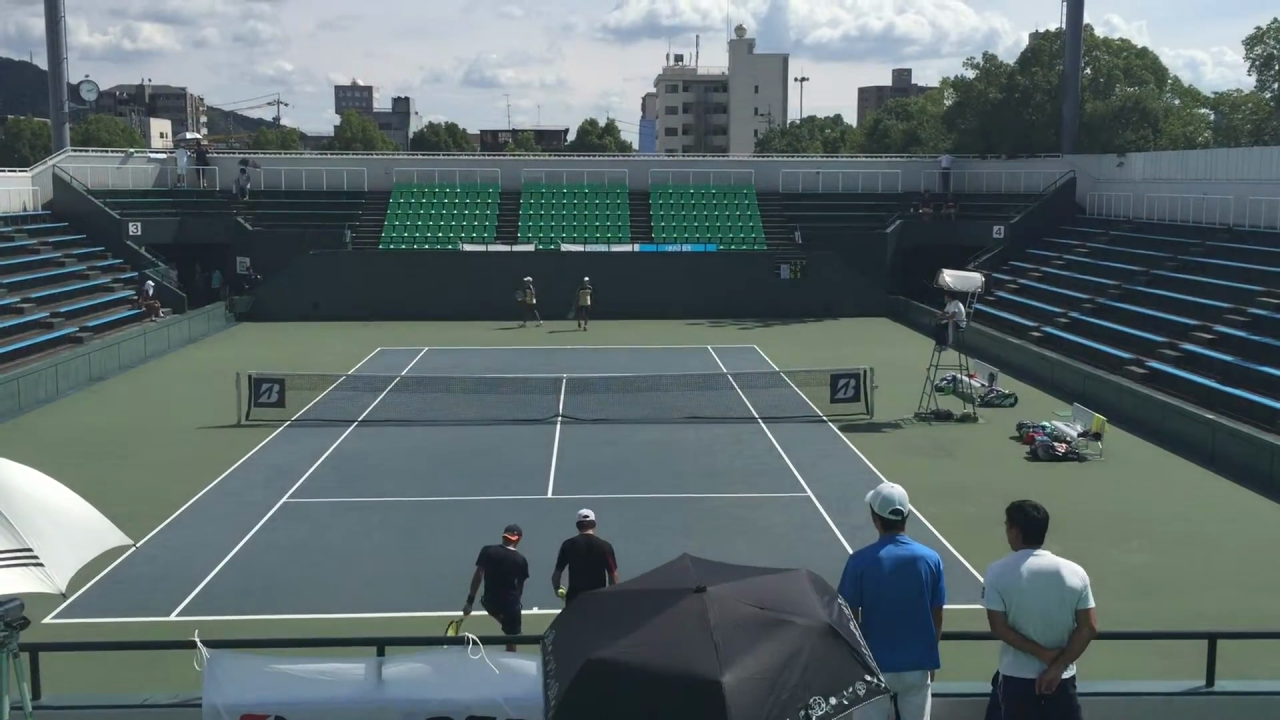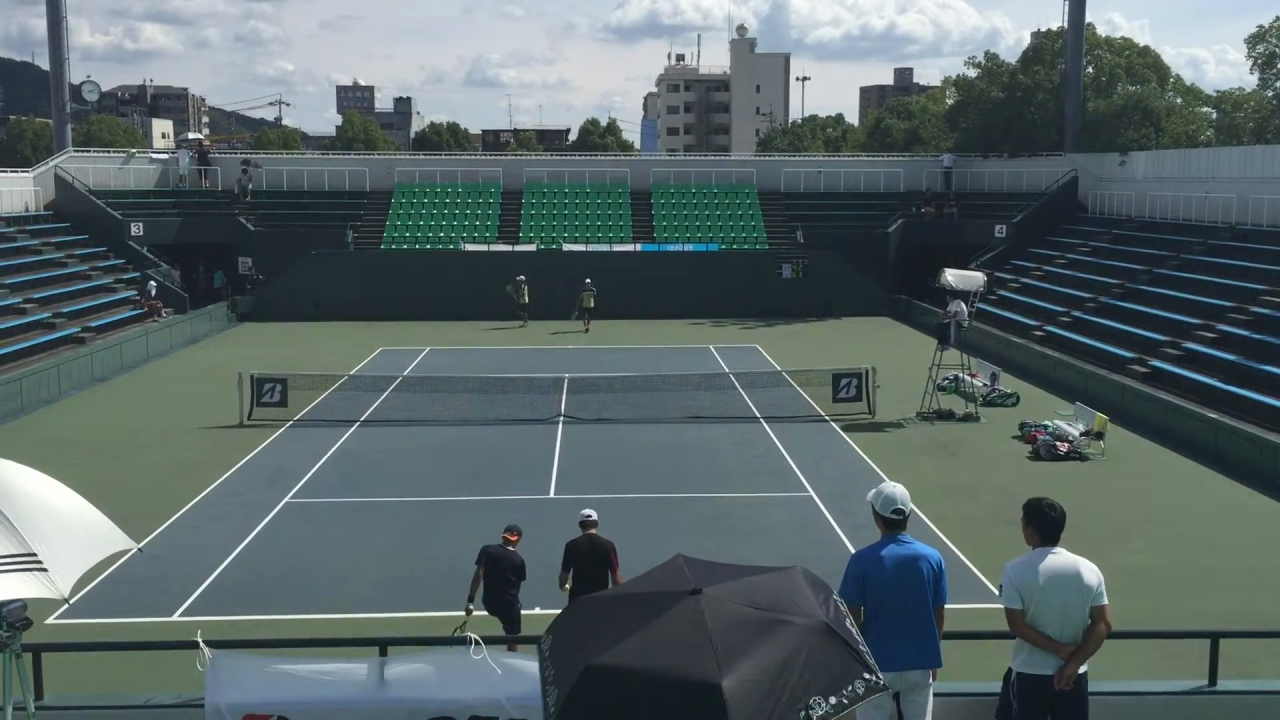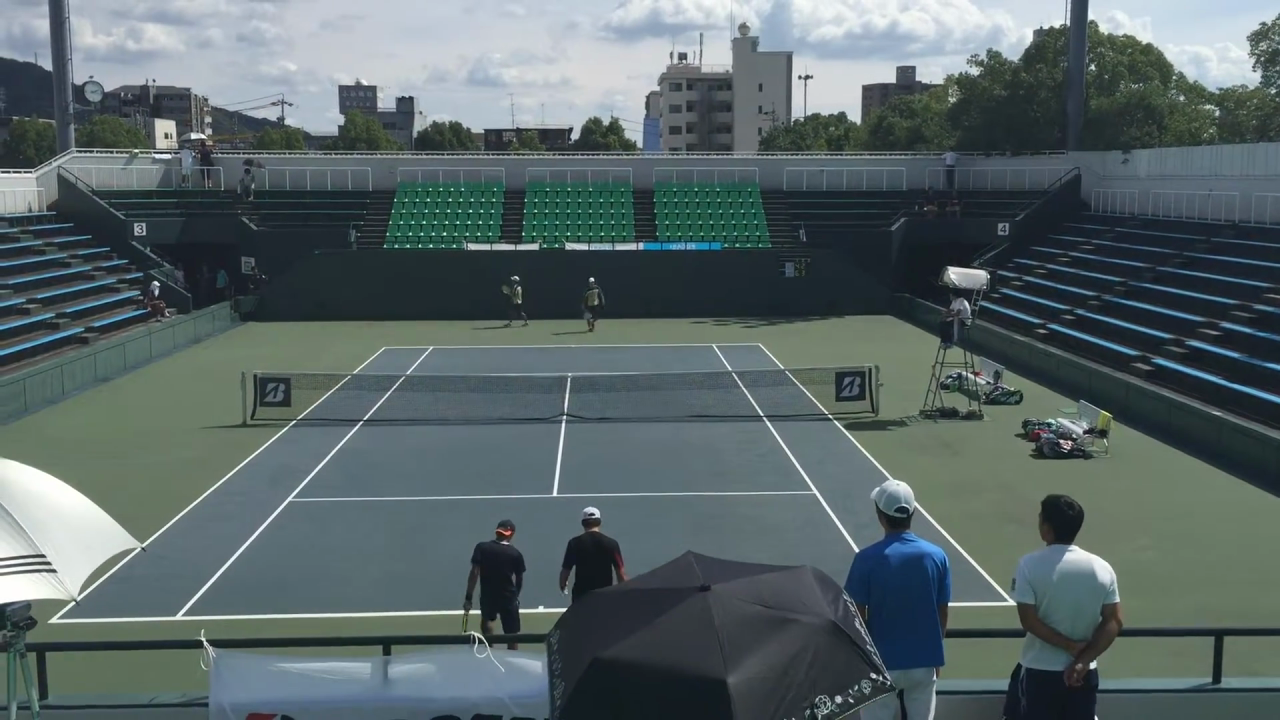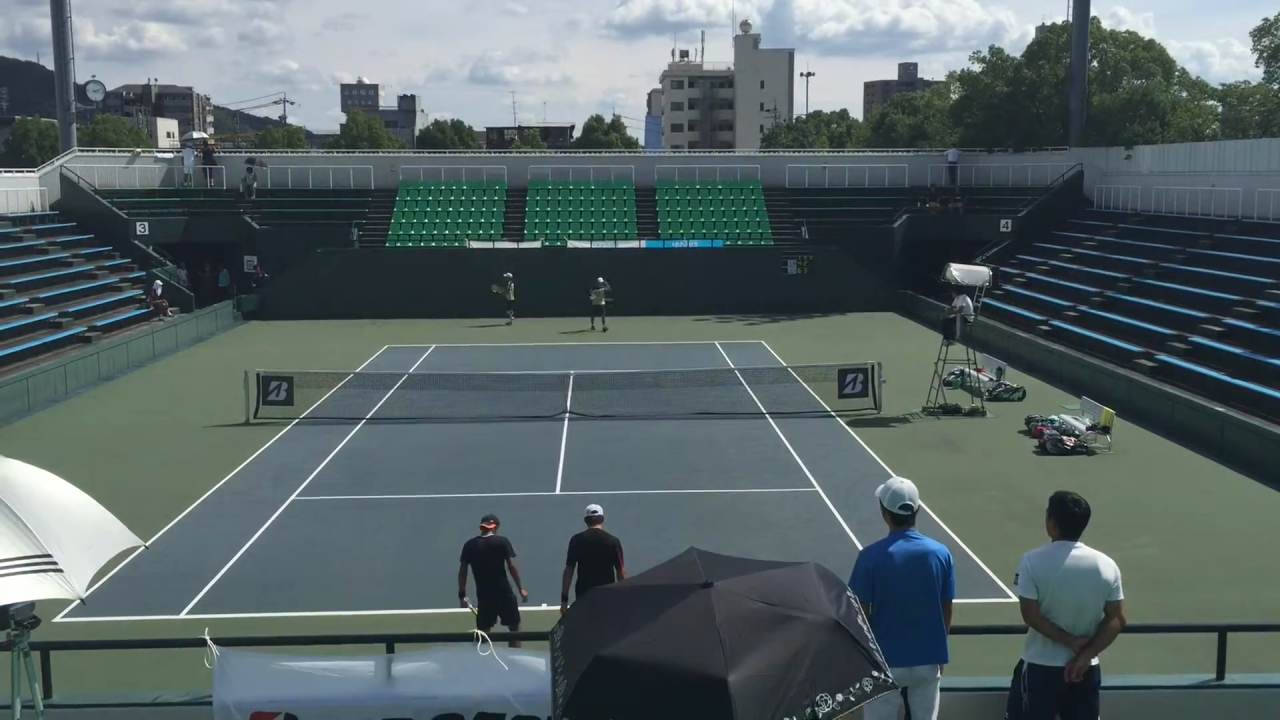
dt=0.3s
person 1, frame 1
left shoulder: (860, 561)
right shoulder: (930, 559)
right elbow: (937, 617)
right wrist: (929, 657)
left hip: (874, 665)
right hip: (917, 664)
person 1, frame 2
left shoulder: (863, 560)
right shoulder: (932, 558)
left elbow: (853, 617)
right elbow: (939, 616)
right wrist: (932, 657)
left hip: (876, 665)
right hip: (920, 664)
person 1, frame 3
left shoulder: (867, 559)
right shoulder: (936, 556)
left elbow: (858, 616)
right elbow: (943, 613)
left hip: (880, 662)
right hip: (923, 662)
person 1, frame 4
left shoulder: (871, 556)
right shoulder: (941, 553)
left elbow: (861, 613)
right elbow: (947, 610)
left hip: (884, 660)
right hip: (928, 659)
person 2, frame 1
left shoulder: (998, 572)
right shoulder: (1074, 572)
left elbow: (999, 628)
right elbow: (1088, 628)
left wrist: (1042, 653)
right wrist: (1058, 666)
left hip: (1016, 677)
right hip: (1062, 677)
person 2, frame 2
left shoulder: (1017, 570)
right shoulder: (1089, 570)
left elbow: (1017, 625)
right elbow: (1102, 624)
left wrist: (1059, 649)
right wrist: (1074, 663)
left hip: (1029, 675)
right hip: (1074, 676)
person 2, frame 3
left shoulder: (1030, 565)
right shoulder: (1102, 568)
left elbow: (1029, 621)
right elbow: (1113, 622)
left wrist: (1069, 646)
right wrist: (1085, 659)
left hip: (1038, 671)
right hip: (1084, 674)
person 2, frame 4
left shoulder: (1033, 561)
right shoulder: (1107, 565)
left elbow: (1031, 616)
right elbow: (1116, 619)
left wrist: (1071, 641)
right wrist: (1085, 655)
left hip: (1040, 667)
right hip: (1086, 670)
